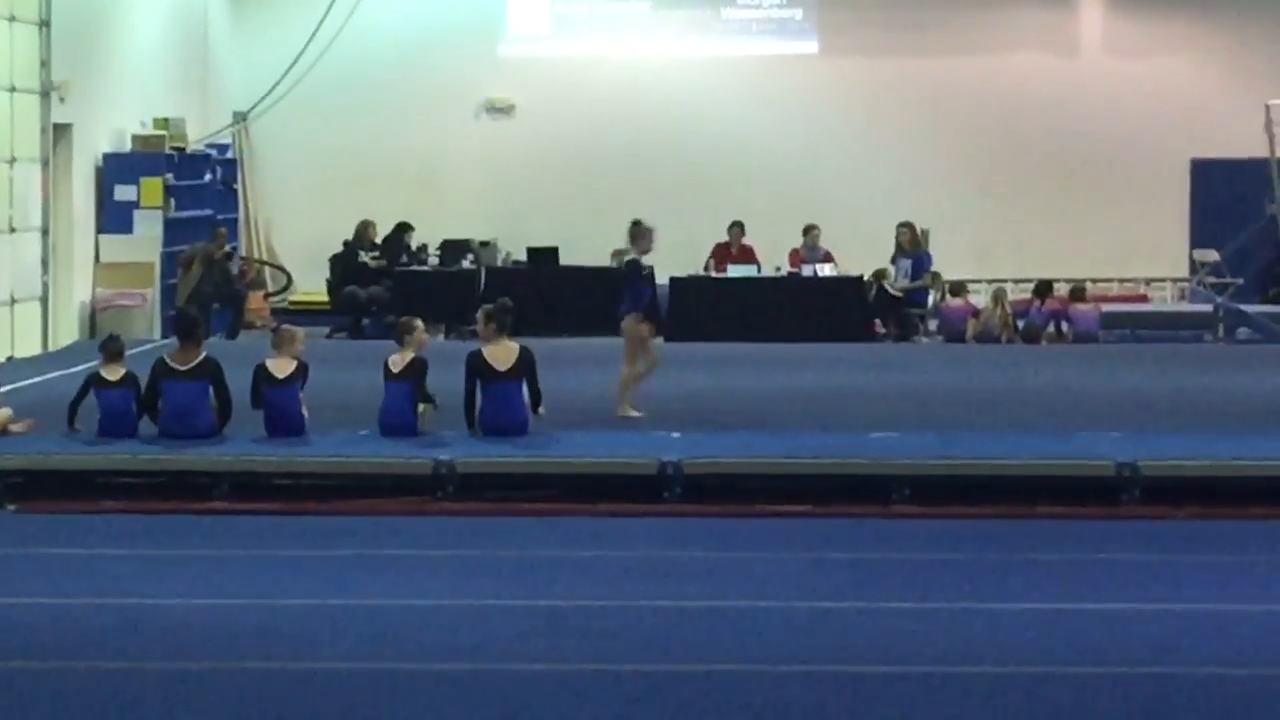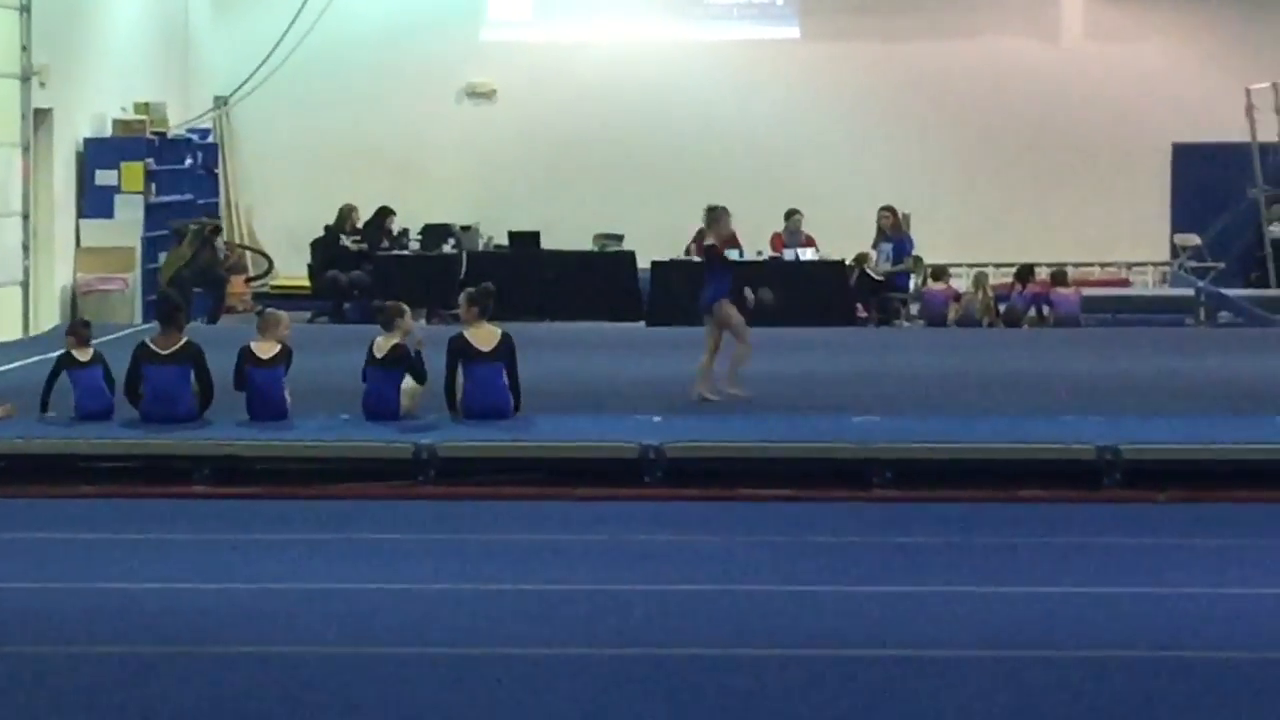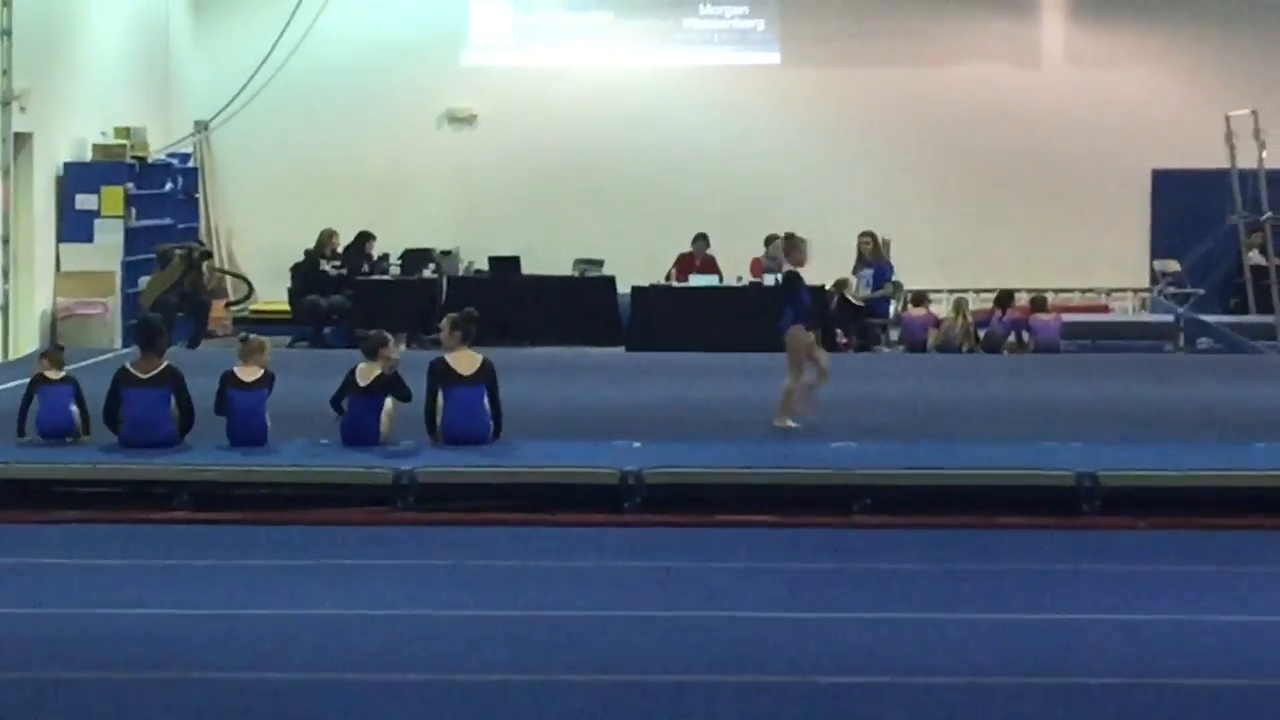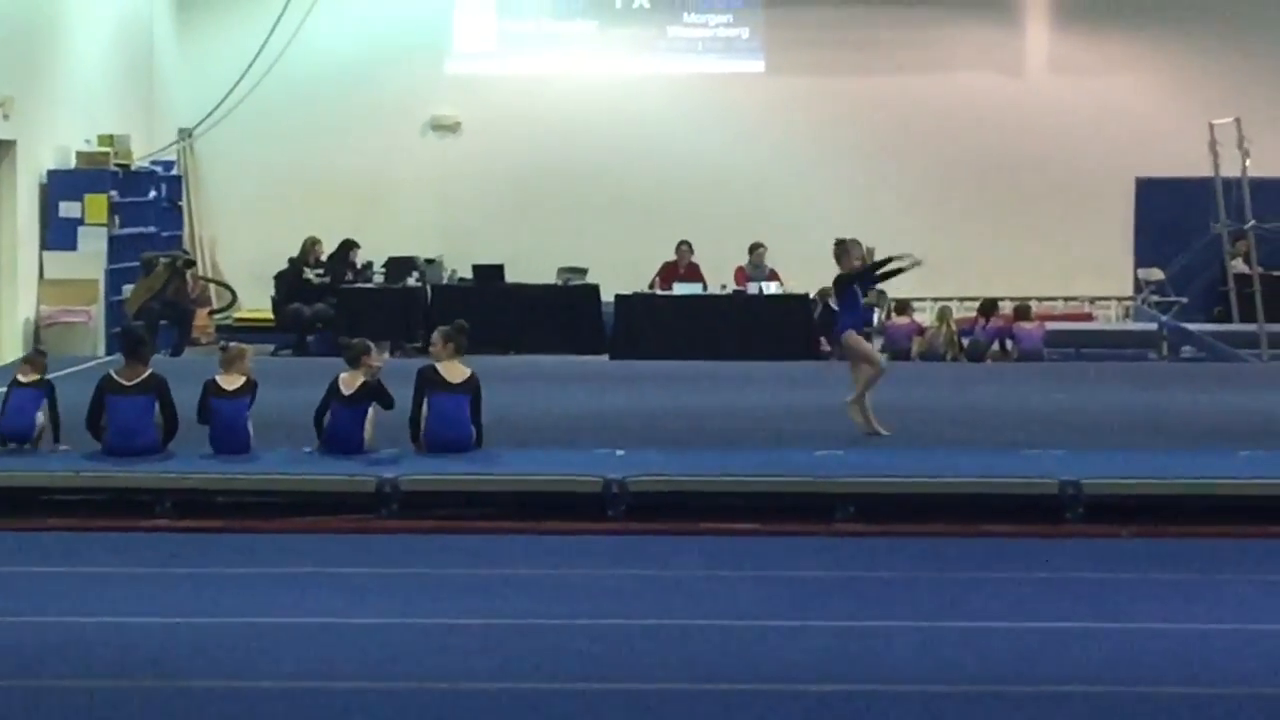
dt=0.4s
person 1, frame 1
left shoulder: (638, 265)
right shoulder: (632, 265)
right elbow: (637, 294)
right wrist: (643, 321)
left hip: (639, 316)
right hip: (633, 316)
left knee: (652, 359)
right knee: (631, 363)
left ankle: (625, 402)
right ankle: (623, 406)
person 1, frame 2
left shoulder: (712, 249)
right shoulder: (712, 249)
left elbow: (728, 271)
right elbow: (730, 269)
right wrist: (745, 290)
left hip: (716, 300)
right hip: (719, 301)
left knee: (712, 348)
right knee: (745, 341)
left ankle: (703, 387)
right ankle: (731, 383)
person 1, frame 3
left shoulder: (792, 276)
right shoulder: (791, 276)
right elbow: (800, 305)
right wrist: (810, 329)
left hip: (799, 327)
right hip: (795, 327)
left knee: (823, 368)
right knee: (795, 374)
left ankle: (796, 405)
right ankle: (782, 417)
person 1, frame 4
left shoulder: (856, 280)
right shoulder: (842, 280)
left elbow: (878, 276)
right elbow: (870, 269)
left wrist: (904, 267)
right wrist: (895, 258)
left hip: (853, 331)
right hip: (847, 332)
left knee: (860, 380)
right knee: (879, 364)
left ankle: (870, 423)
right ankle: (855, 399)
